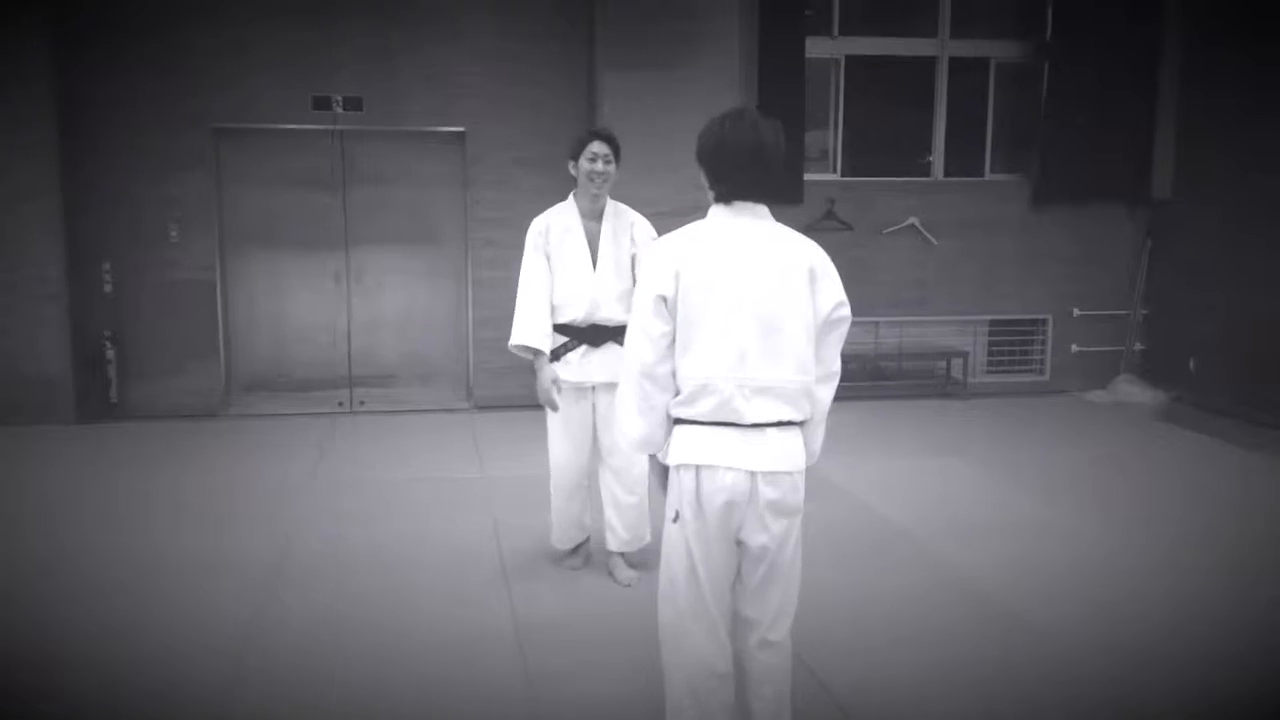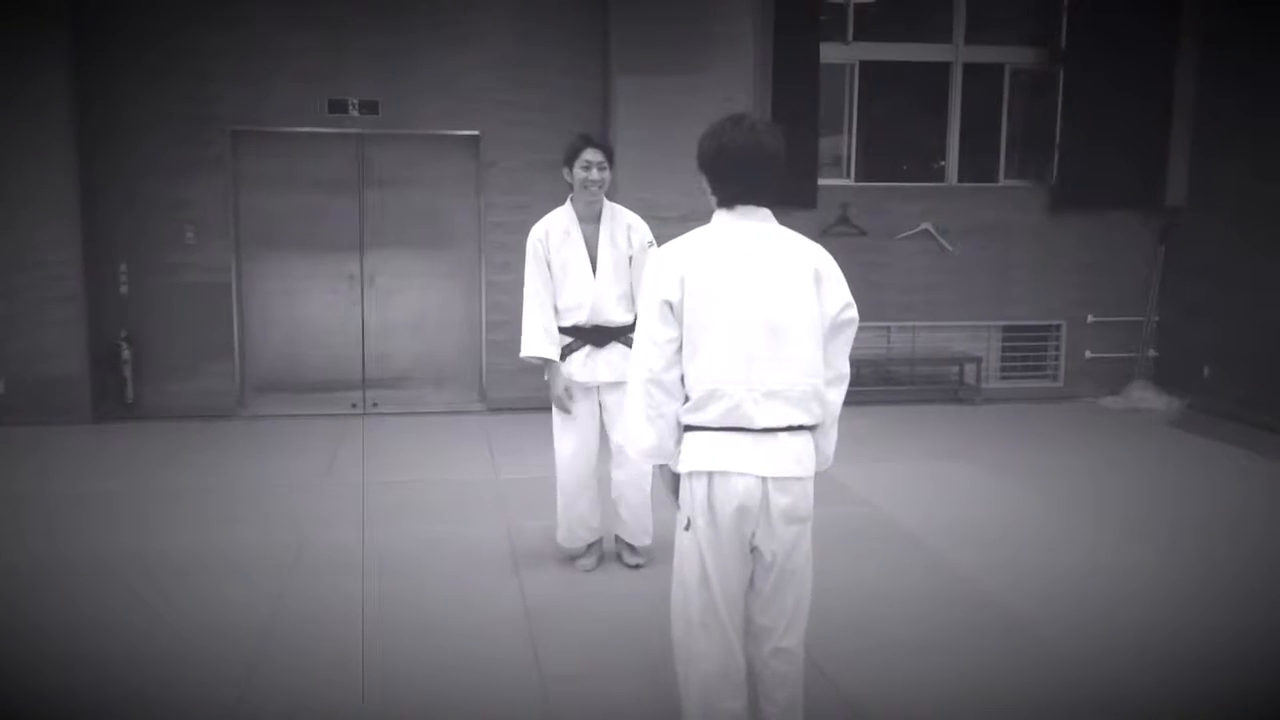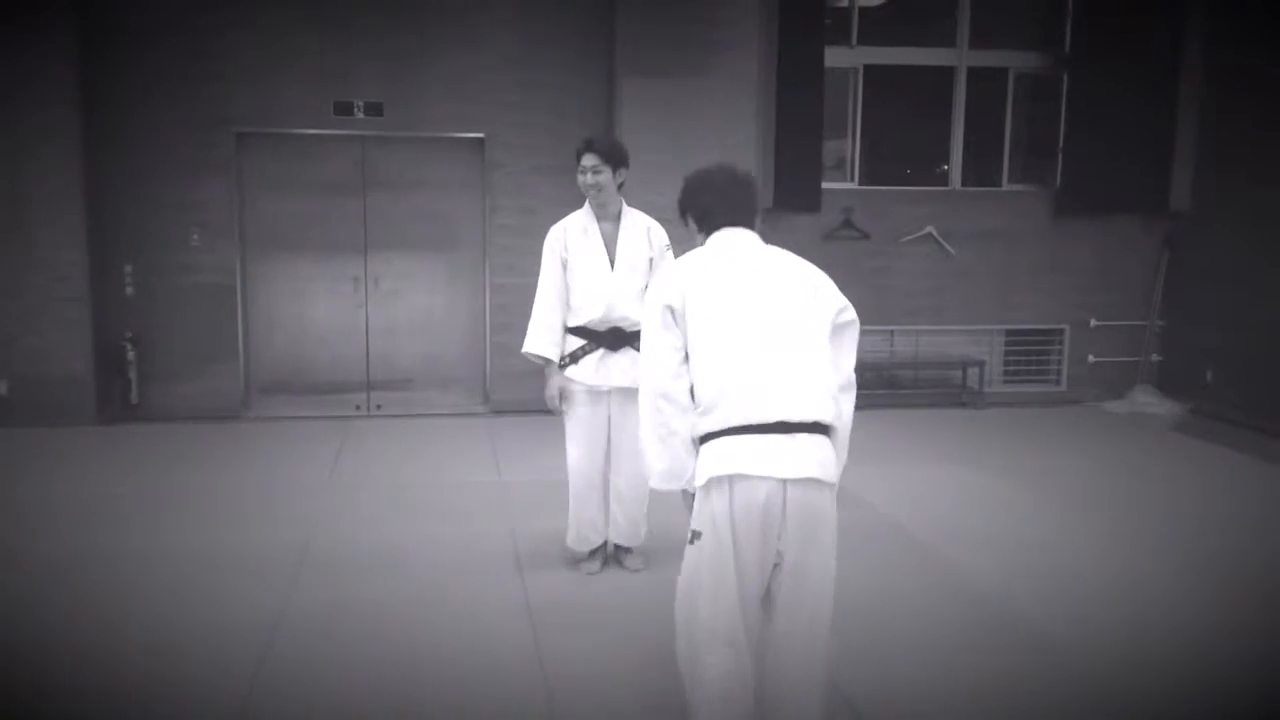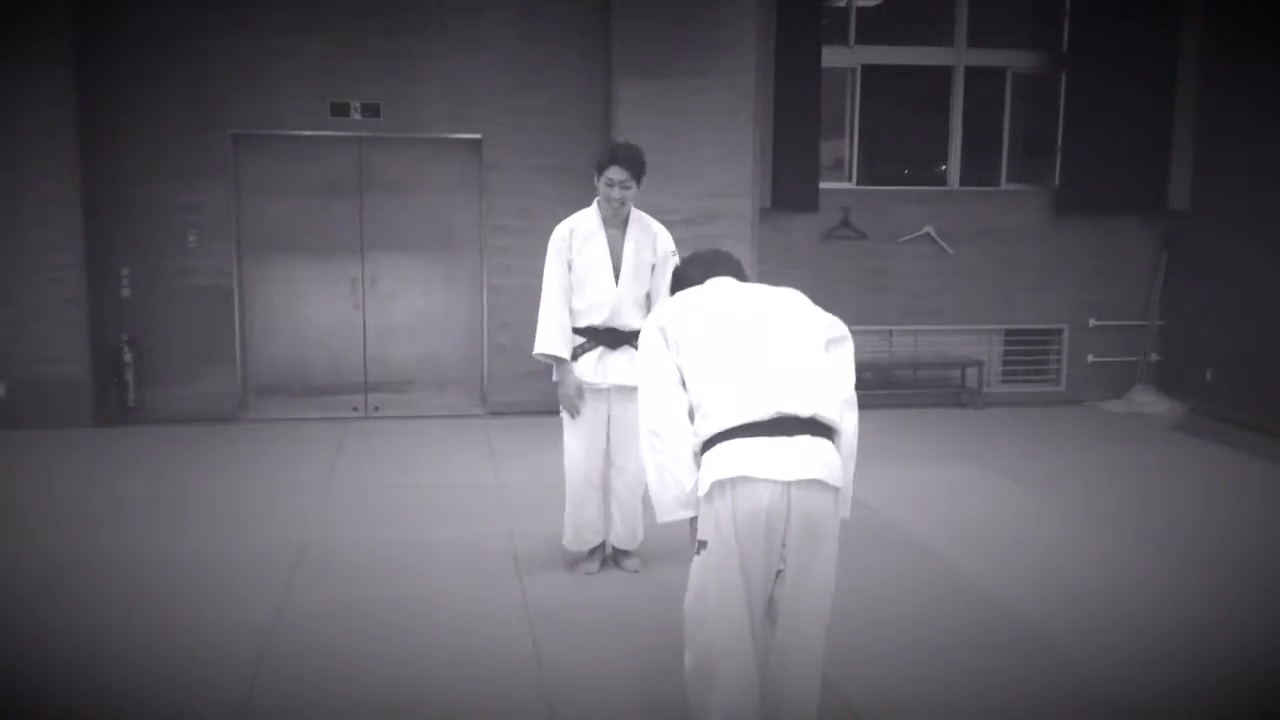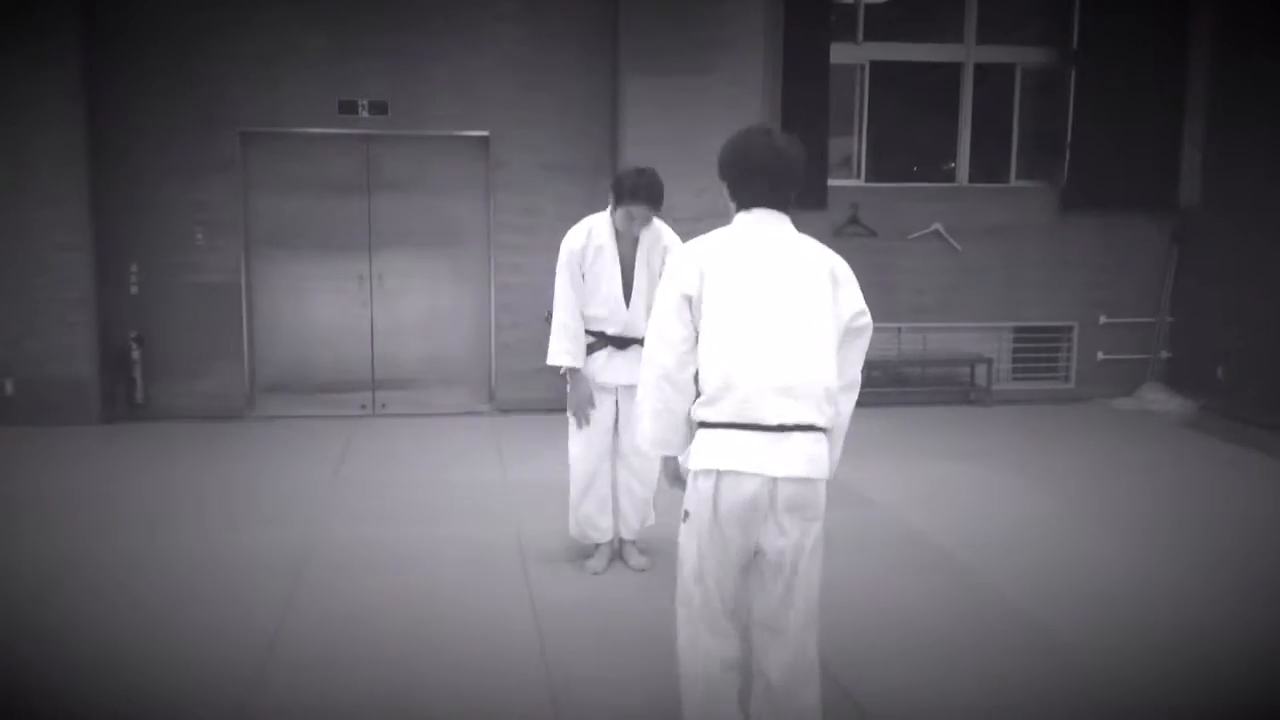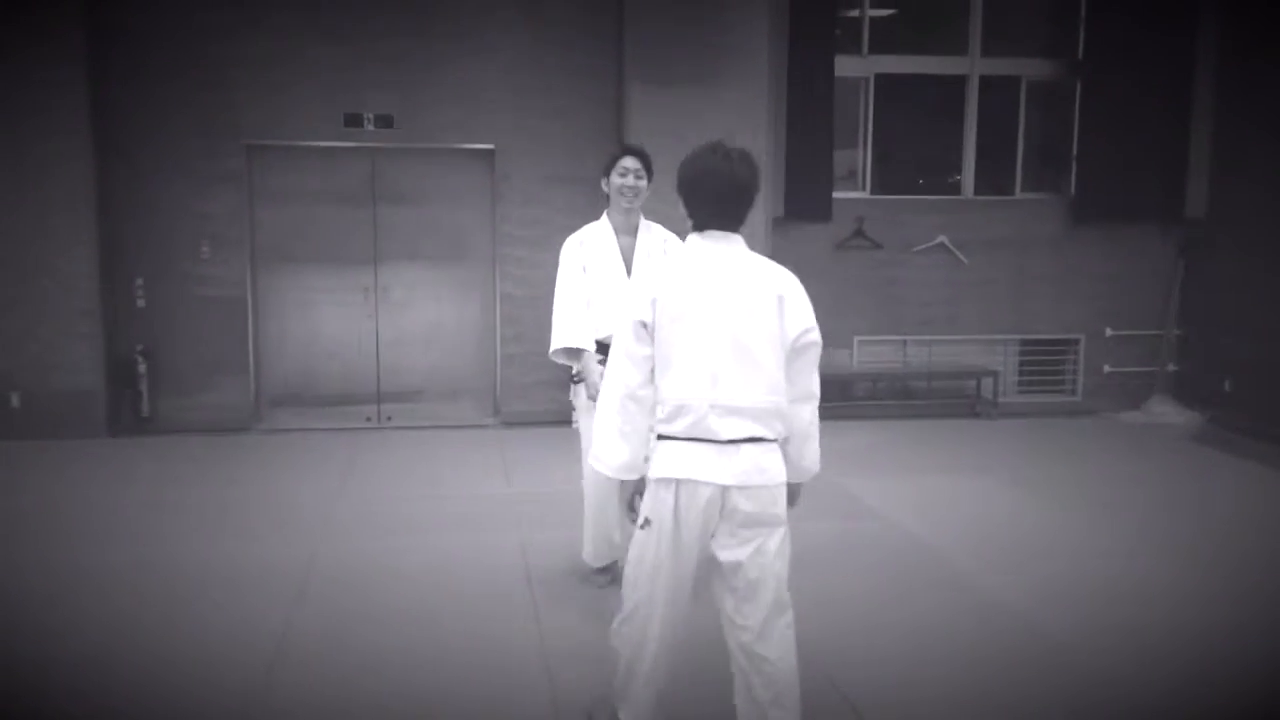
dt=0.5s
person 1, frame 1
left shoulder: (674, 252)
right shoulder: (808, 257)
left elbow: (649, 363)
right elbow: (824, 367)
left wrist: (659, 444)
left hip: (703, 455)
right hip: (779, 457)
left knee: (695, 619)
right knee: (769, 618)
person 1, frame 2
left shoulder: (678, 258)
right shoulder: (814, 260)
left elbow: (656, 371)
right elbow: (833, 371)
left wrist: (668, 455)
left hip: (715, 461)
right hip: (790, 462)
left knee: (709, 625)
right knee: (781, 624)
person 1, frame 3
left shoulder: (678, 277)
right shoulder: (809, 275)
left elbow: (666, 389)
right elbow: (842, 383)
left wrist: (683, 478)
left hip: (734, 463)
right hip: (811, 462)
left knee: (715, 629)
right knee: (799, 629)
person 1, frame 4
left shoulder: (670, 314)
right shoulder: (799, 304)
left elbow: (664, 421)
right elbow: (843, 403)
left wrist: (687, 506)
right wrist: (837, 501)
left hip: (737, 470)
right hip: (817, 467)
left knee: (721, 638)
right knee: (799, 634)
person 1, frame 5
left shoulder: (699, 257)
right shoulder: (832, 267)
left elbow: (668, 365)
right elbow: (846, 376)
left wrist: (670, 445)
left hip: (725, 456)
right hip: (802, 458)
left knee: (707, 617)
right knee: (790, 622)
person 1, frame 6
left shoulder: (660, 280)
right shoulder: (782, 284)
left elbow: (631, 384)
right elbow: (801, 389)
left wrist: (628, 468)
right wrist: (798, 468)
left hip: (681, 468)
right hip: (757, 470)
left knee: (647, 606)
right knee: (763, 622)
person 2, frame 1
left shoulder: (635, 226)
right shoulder: (545, 226)
right elbow: (534, 296)
right wrist: (541, 364)
left hip: (620, 355)
right hip: (568, 356)
left knee: (626, 460)
right knee: (568, 462)
left ankle: (619, 550)
right ankle: (575, 540)
person 2, frame 2
left shoulder: (632, 228)
right shoulder: (545, 233)
right elbow: (540, 304)
right wrist: (553, 371)
left hip: (624, 355)
right hip: (572, 358)
left knee: (633, 456)
right knee: (574, 461)
left ankle: (629, 538)
right ankle: (588, 540)
person 2, frame 3
left shoulder: (650, 232)
right shoulder: (563, 233)
right elbow: (550, 301)
right wrist: (551, 370)
left hip: (635, 360)
right hip: (582, 360)
left knee: (633, 463)
right knee: (585, 462)
left ankle: (625, 542)
right ankle: (592, 544)
person 2, frame 4
left shoulder: (656, 236)
right shoulder: (568, 233)
left elbow: (665, 306)
right elbow: (555, 303)
right wrist: (562, 368)
left hip: (635, 363)
right hip: (583, 359)
left knee: (630, 462)
right knee: (583, 462)
left ankle: (623, 542)
right ankle: (591, 543)
person 2, frame 5
left shoulder: (667, 244)
right shoulder: (579, 240)
right elbow: (568, 313)
right wrist: (575, 377)
left hip: (642, 360)
right hip: (592, 359)
left knee: (640, 454)
right knee: (589, 454)
left ankle: (628, 537)
right ankle: (601, 539)
person 2, frame 6
left shoulder: (668, 244)
right shoulder: (581, 244)
right elbow: (572, 308)
right wrist: (589, 367)
right hip: (602, 372)
right knee: (603, 475)
right ankle: (606, 559)
